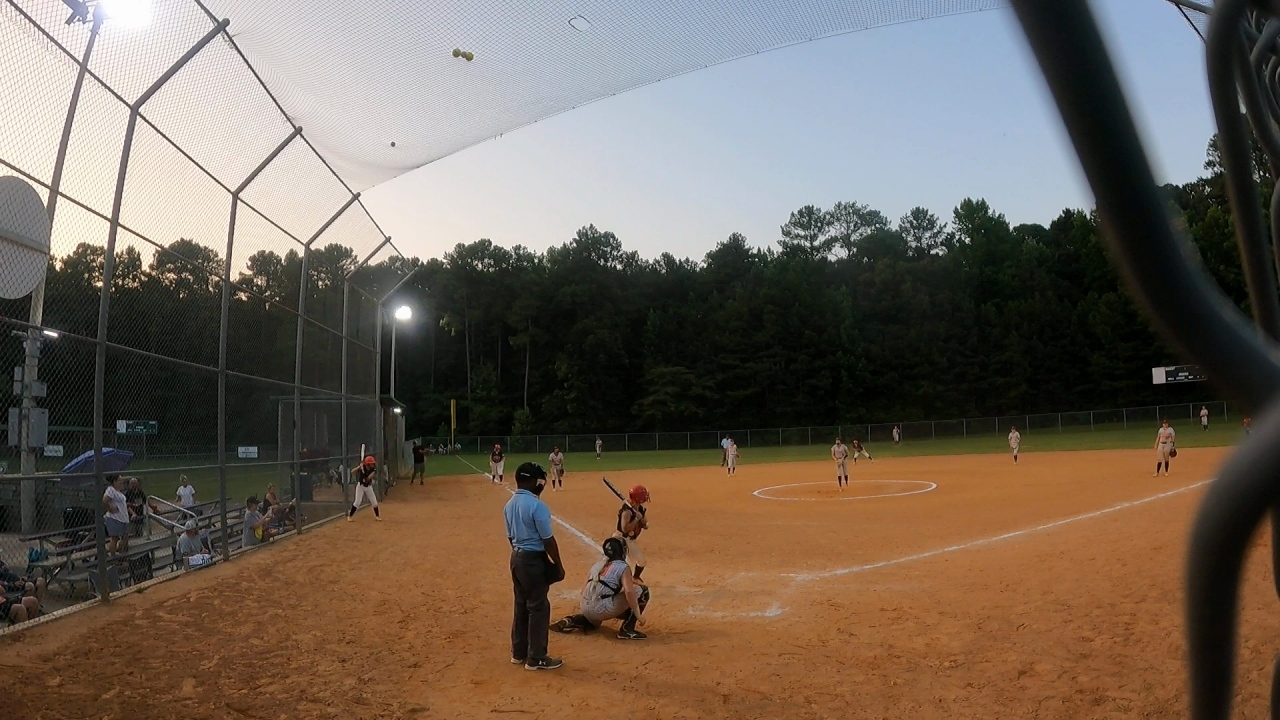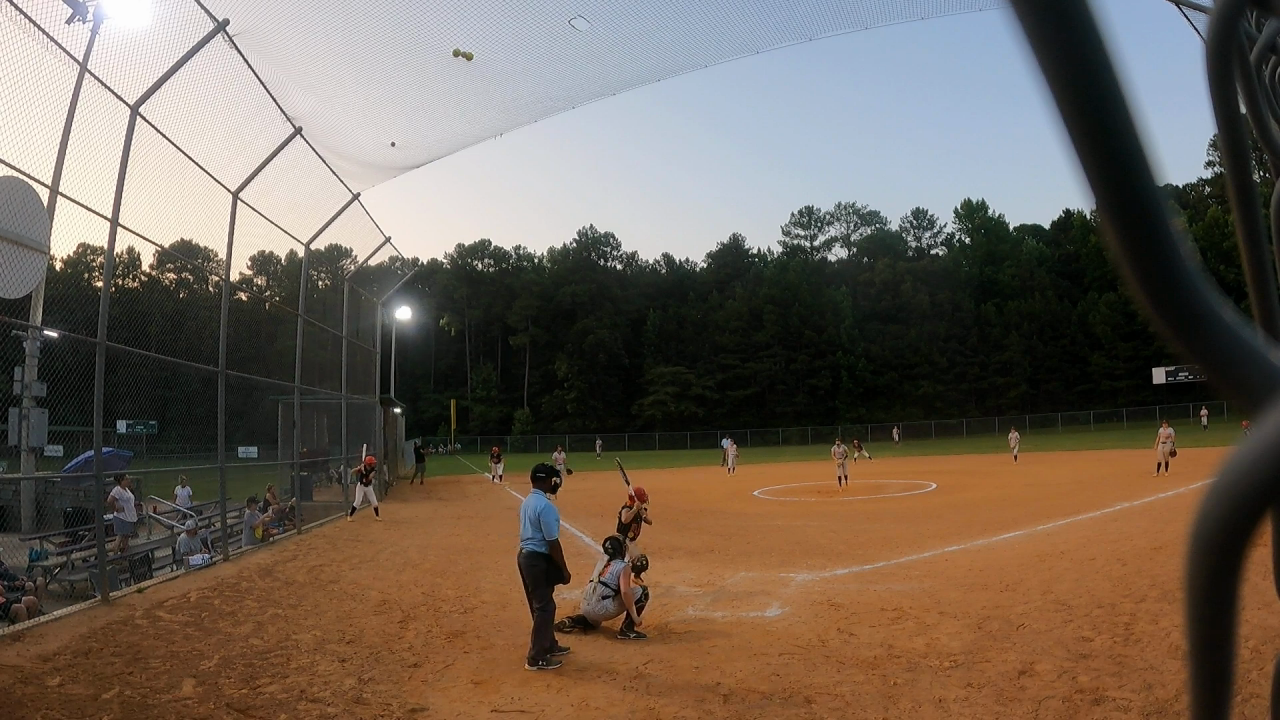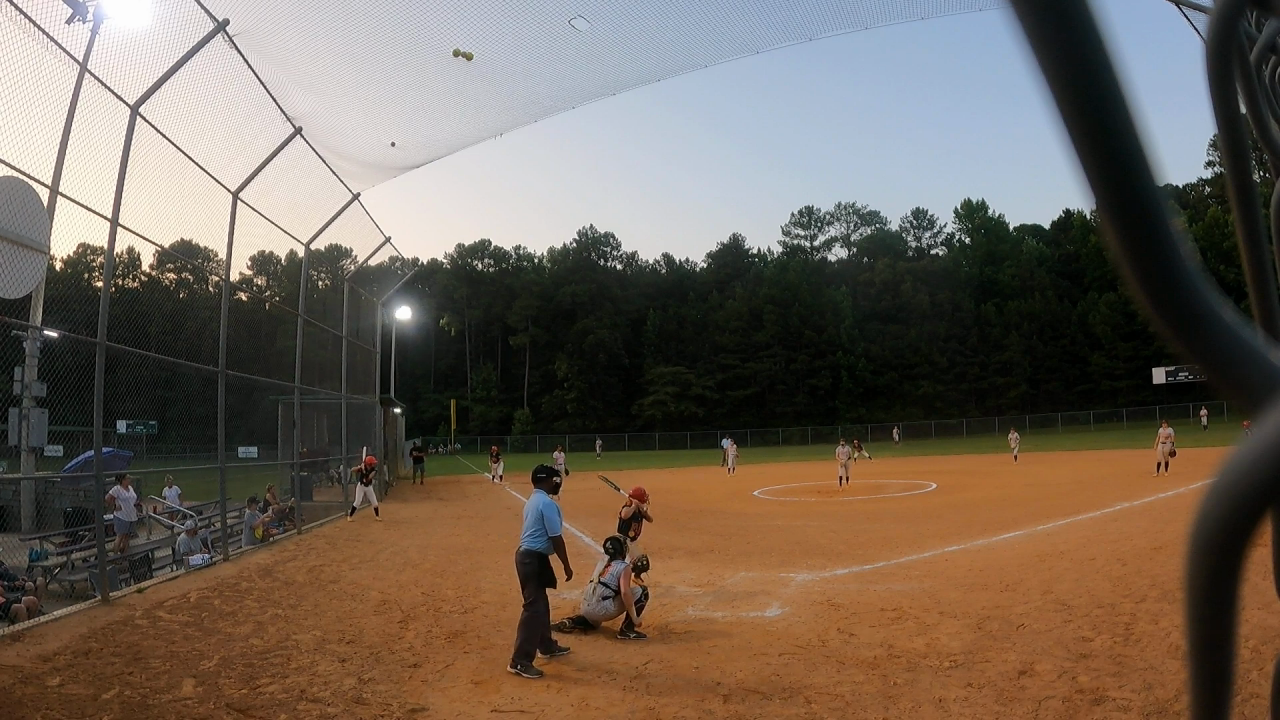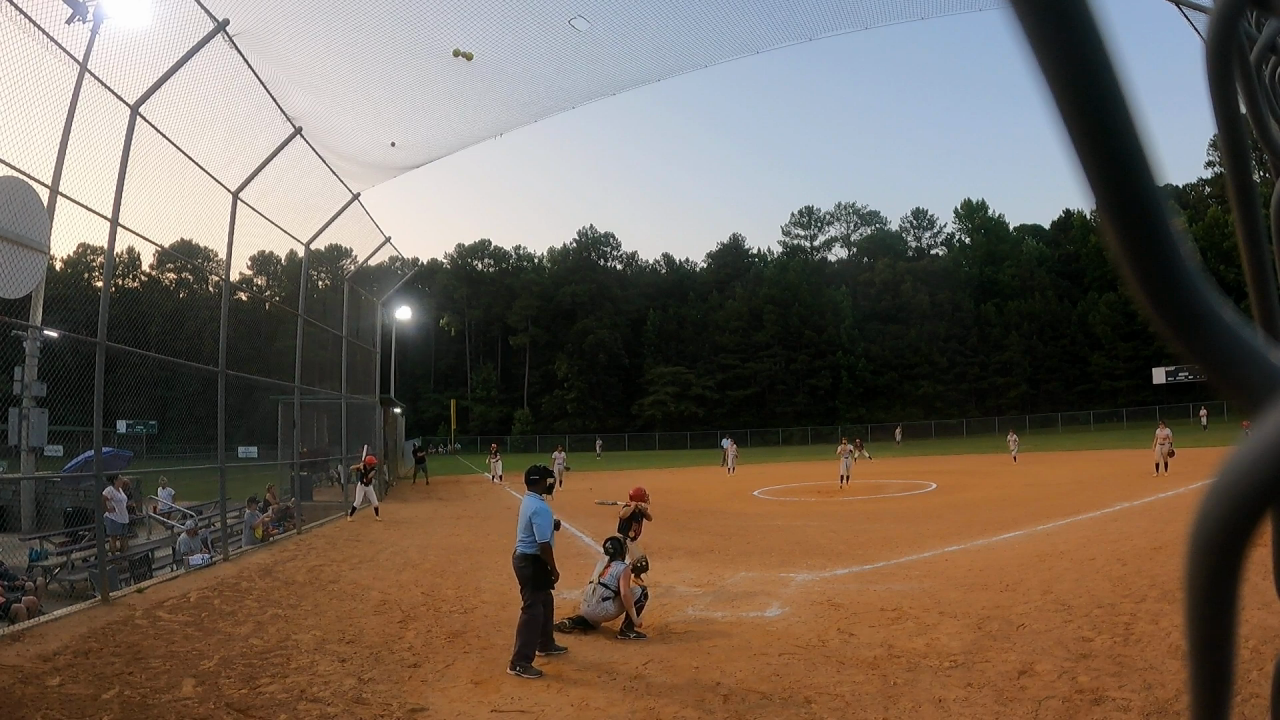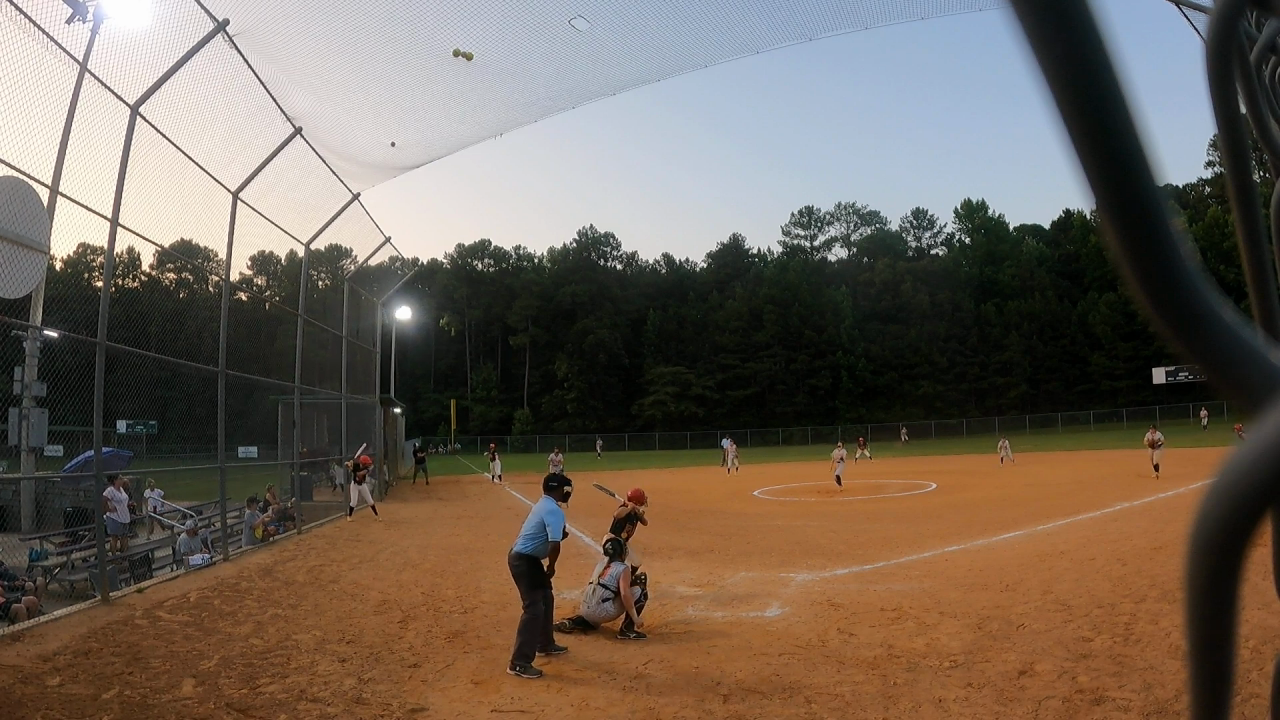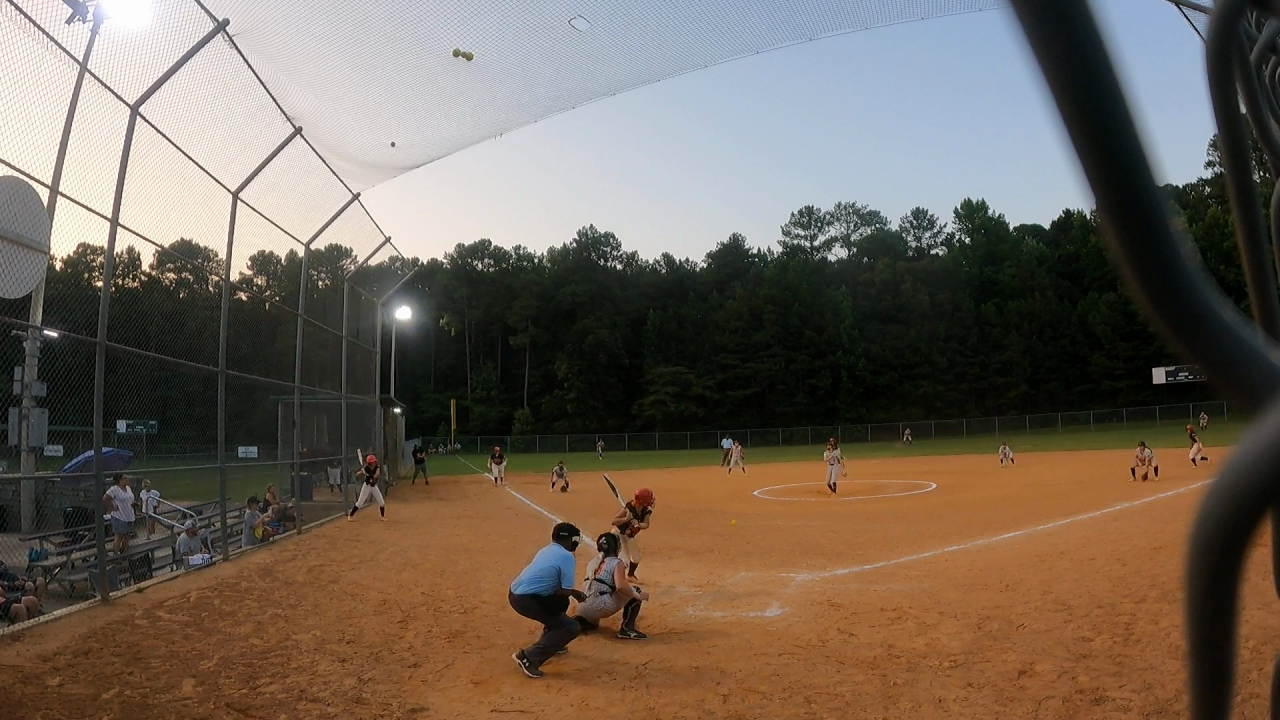
dt=0.7s
person 1, frame 1
left shoulder: (509, 505)
right shoulder: (536, 505)
right elbow: (548, 540)
right wrist: (558, 565)
left hip: (516, 557)
right hip: (534, 560)
left knee: (521, 607)
right knee: (538, 608)
left ankle: (519, 652)
right ankle: (536, 658)
person 1, frame 2
left shoulder: (527, 502)
right shoulder: (546, 506)
right elbow: (552, 542)
right wrist: (564, 569)
left hip: (525, 556)
right hip: (538, 560)
left knee: (540, 606)
right knee: (544, 607)
left ankle: (548, 646)
right ankle: (536, 658)
person 1, frame 3
left shoulder: (532, 501)
right shoulder: (547, 503)
right elbow: (556, 538)
right wrist: (566, 565)
left hip: (526, 555)
right hip: (534, 559)
left knee: (540, 603)
right knee: (533, 608)
left ankle: (546, 646)
right ankle: (520, 661)
person 1, frame 4
left shoulder: (529, 501)
right shoulder: (540, 507)
right elbow: (544, 544)
left wrist: (551, 526)
right wrist: (553, 568)
left hip: (526, 557)
right hip: (532, 561)
left knee: (545, 601)
right knee: (532, 609)
left ankle: (545, 644)
right ankle: (519, 663)
person 1, frame 5
left shoulder: (542, 505)
right shoulder: (554, 510)
right elbow: (555, 545)
left wrist: (560, 535)
right wrist: (551, 567)
left hip: (522, 558)
right hip: (525, 561)
left knee: (546, 599)
right knee: (534, 609)
left ankle: (545, 644)
right ankle: (519, 663)
person 1, frame 6
left shoulder: (545, 551)
right shoulder: (566, 557)
right elbow: (565, 591)
left wrist: (572, 593)
left hip: (517, 594)
right hip: (527, 600)
left knee: (561, 602)
right knee: (571, 628)
left ankle: (550, 643)
right ankle: (528, 657)
